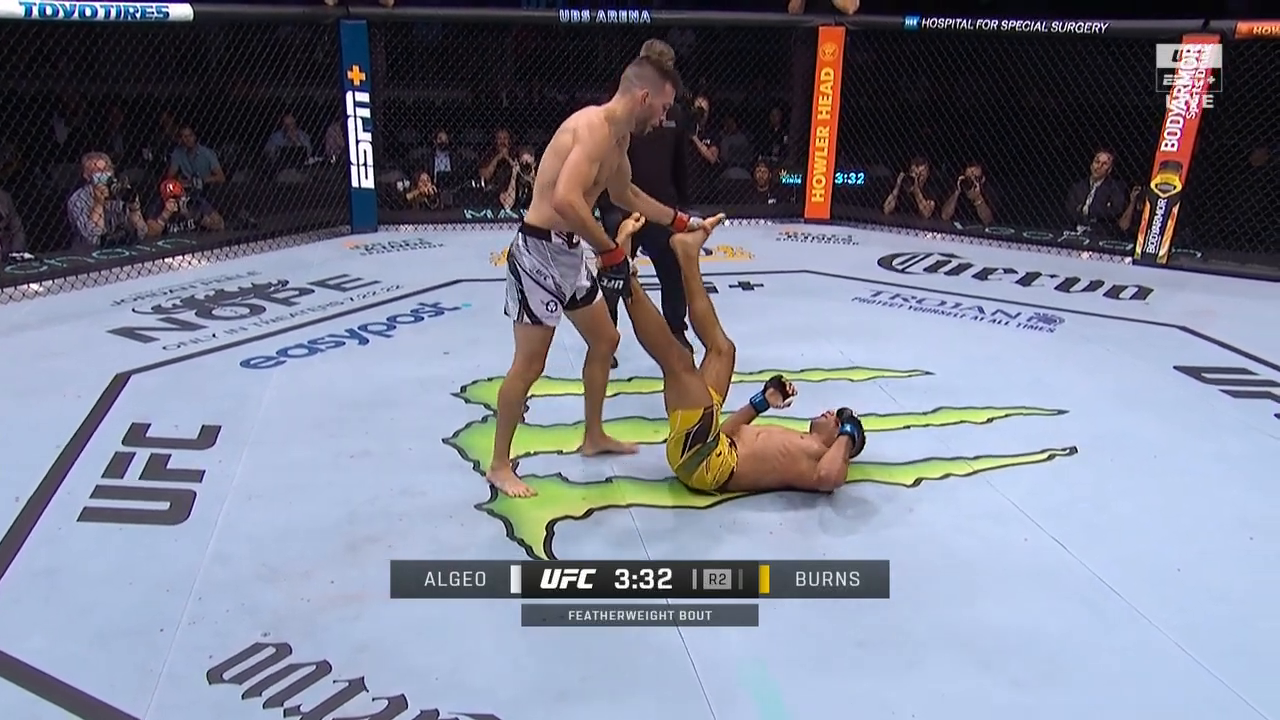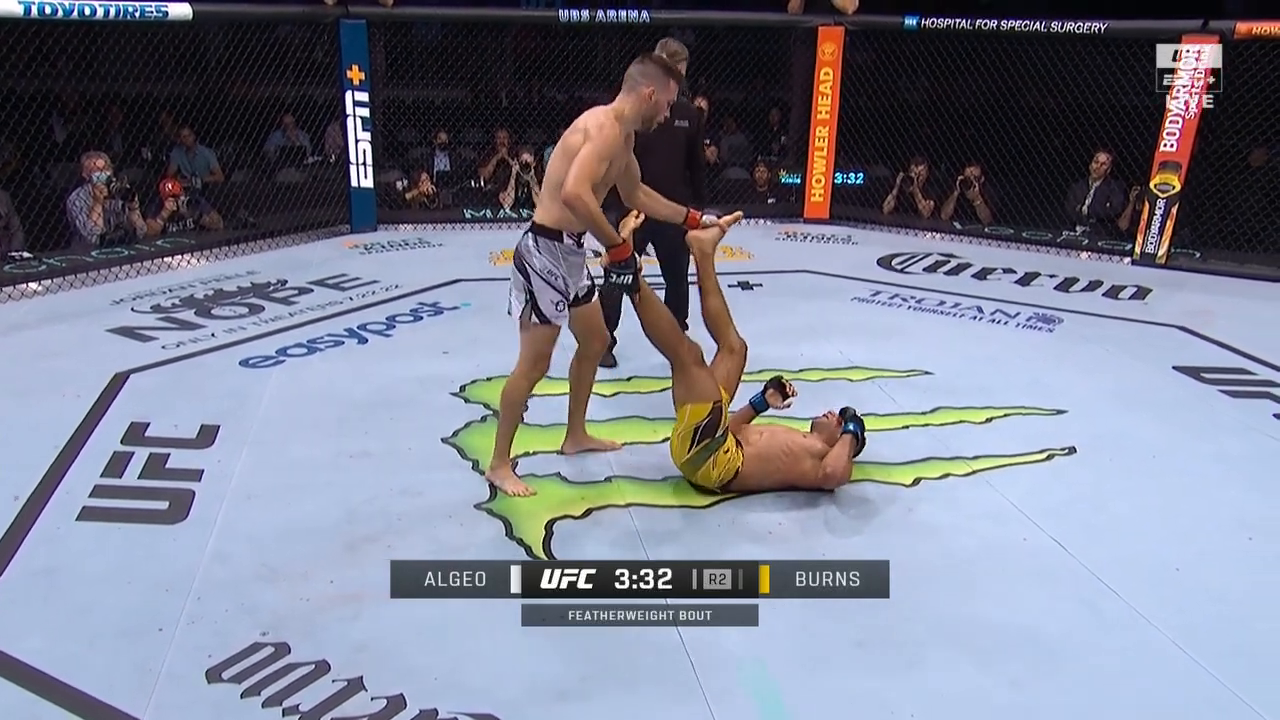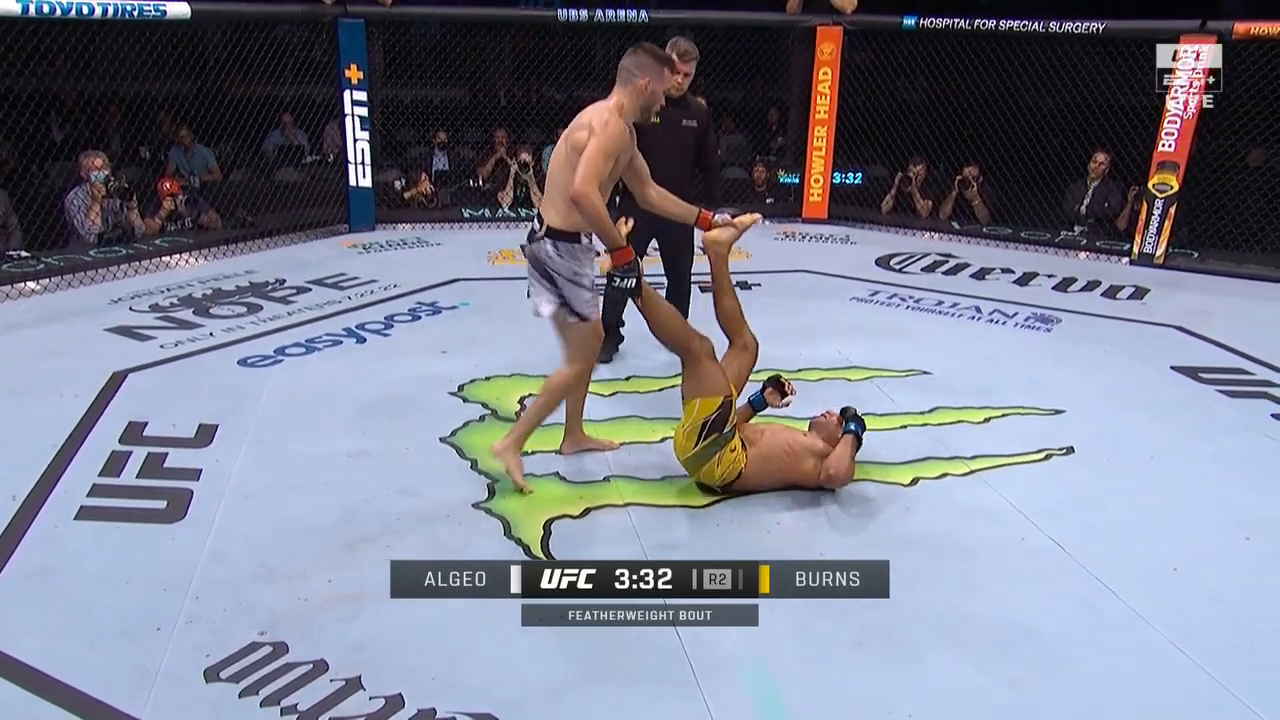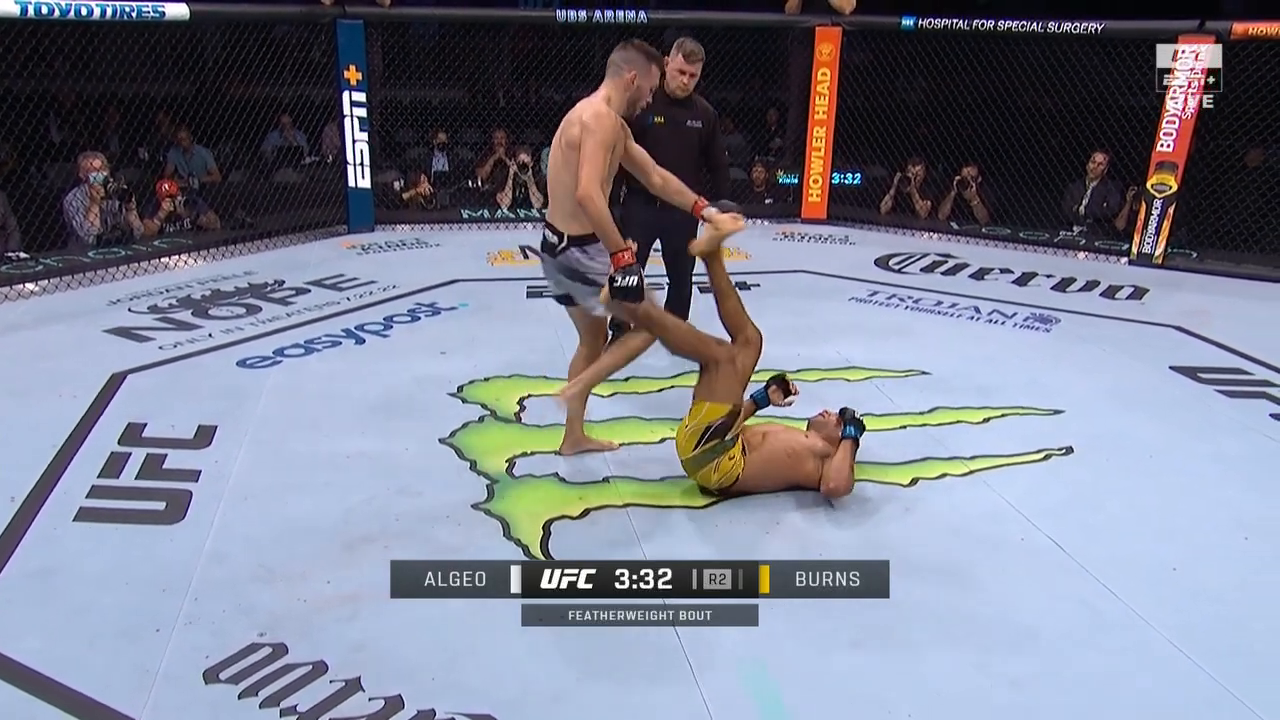
dt=0.1s
person 1, frame 1
left shoulder: (619, 135)
right shoulder: (594, 128)
left elbow: (625, 194)
right elbow: (565, 200)
left wrist: (681, 221)
right wrist: (611, 251)
left hip: (570, 251)
right hip: (541, 251)
left knee: (605, 340)
right knee: (529, 366)
left ankle: (594, 436)
right ankle: (499, 464)
person 1, frame 2
left shoulder: (620, 133)
right shoulder: (606, 129)
left elbow: (636, 195)
right elbow: (574, 193)
left wrist: (694, 218)
right wrist: (619, 247)
left hip: (562, 247)
right hip: (548, 248)
left knee: (595, 339)
right knee: (534, 364)
left ankle: (576, 435)
right ankle: (499, 463)
person 1, frame 3
left shoulder: (619, 126)
right shoulder: (610, 124)
left elbow: (648, 193)
right elbow: (580, 192)
left wrist: (706, 219)
right wrist: (621, 252)
left hip: (565, 245)
right hip: (563, 249)
left knee: (591, 340)
right knee: (579, 360)
left ankle: (574, 435)
right ankle: (512, 444)
person 1, frame 4
left shoulder: (605, 117)
right shoulder: (600, 118)
left elbow: (651, 175)
right elbow: (588, 194)
left wrist: (701, 207)
right wrist: (623, 255)
left hip: (562, 247)
right hip: (580, 250)
left knee: (594, 341)
right knee: (643, 333)
left ankle: (574, 436)
right ankle: (573, 393)
person 2, frame 1
left shoulder: (674, 113)
left elbow: (680, 164)
left wrist: (683, 204)
right wrist: (609, 208)
right hip: (623, 210)
left knee: (674, 276)
left ankle: (676, 333)
person 2, frame 2
left shoulder: (689, 113)
left elbow: (697, 164)
left wrist: (698, 205)
right wrist: (604, 204)
left knee: (678, 277)
right ankle: (605, 340)
person 2, frame 3
left shoulder: (699, 113)
left elbow: (710, 165)
left wrist: (714, 206)
right hip: (637, 205)
left knee: (680, 276)
right ankle: (610, 335)
person 2, frame 4
left shoulder: (705, 113)
right shoulder: (641, 105)
left elbow: (717, 163)
left hip: (684, 209)
right hip: (640, 205)
left knee: (681, 275)
right ankle: (620, 329)
person 3, frame 1
left shoulder: (830, 462)
right shoulder: (796, 444)
left elbow: (827, 477)
left wrist: (847, 435)
right wrist: (762, 401)
left hip: (709, 464)
right hip: (703, 451)
left knee: (678, 360)
right knee: (722, 350)
right ankle: (688, 256)
person 3, frame 2
left shoulder: (829, 460)
right shoulder: (792, 439)
left elbow: (833, 475)
left wrist: (851, 433)
right wrist: (761, 402)
left hip: (714, 462)
right hip: (703, 447)
left knee: (687, 354)
right knee: (733, 348)
left ankle: (626, 272)
right ankle: (704, 252)
person 3, frame 3
left shoulder: (830, 459)
right shoulder: (794, 439)
left elbow: (837, 475)
left wrist: (852, 433)
right wrist: (760, 401)
left hip: (718, 459)
right hip: (705, 446)
left knee: (698, 347)
right knee: (745, 346)
right ankle: (719, 252)
person 3, frame 4
left shoulder: (826, 456)
right shoulder: (785, 437)
left elbow: (836, 487)
left wrist: (849, 438)
right wrist: (760, 397)
left hip: (718, 464)
right hip: (705, 444)
left knee: (723, 354)
left ankle: (624, 300)
right ankle: (712, 253)
